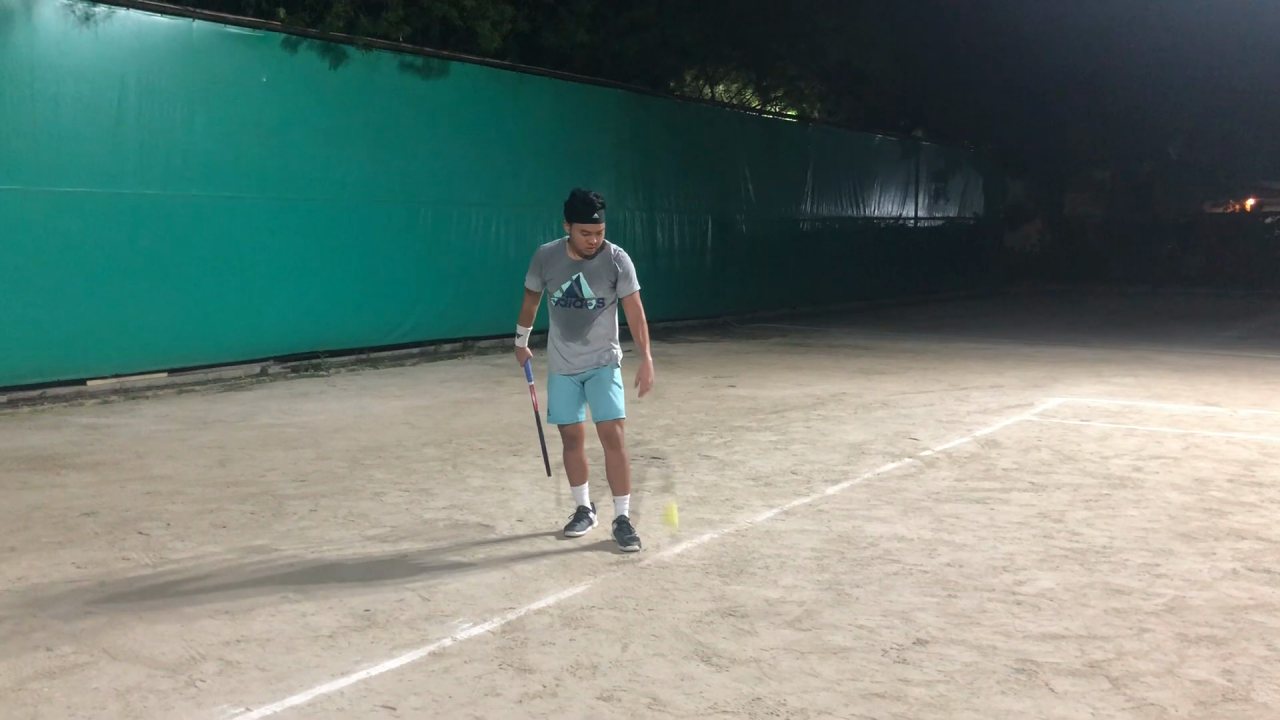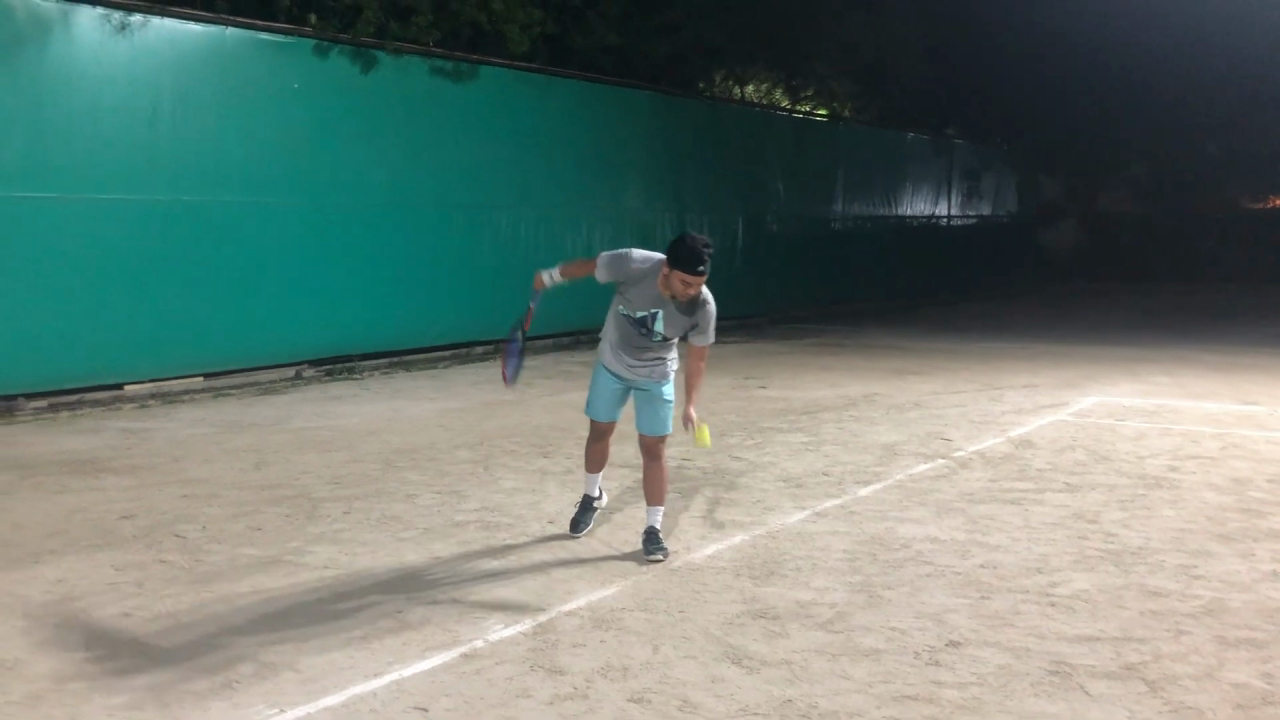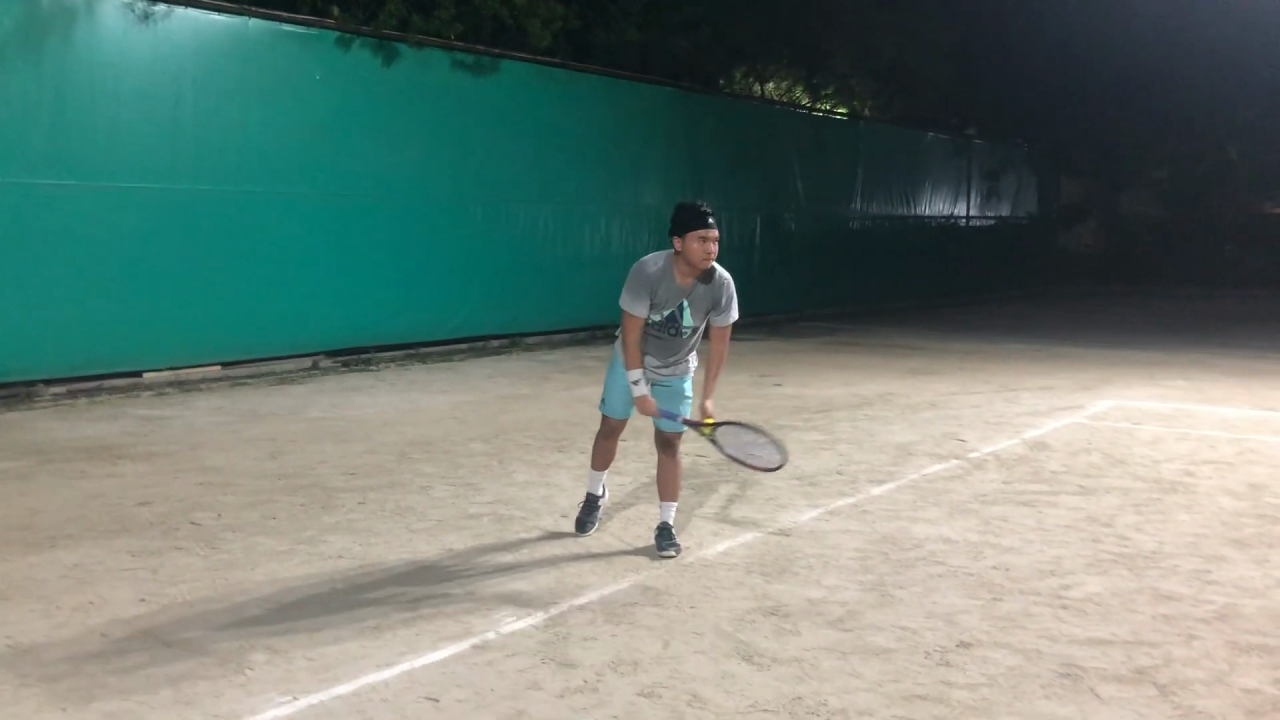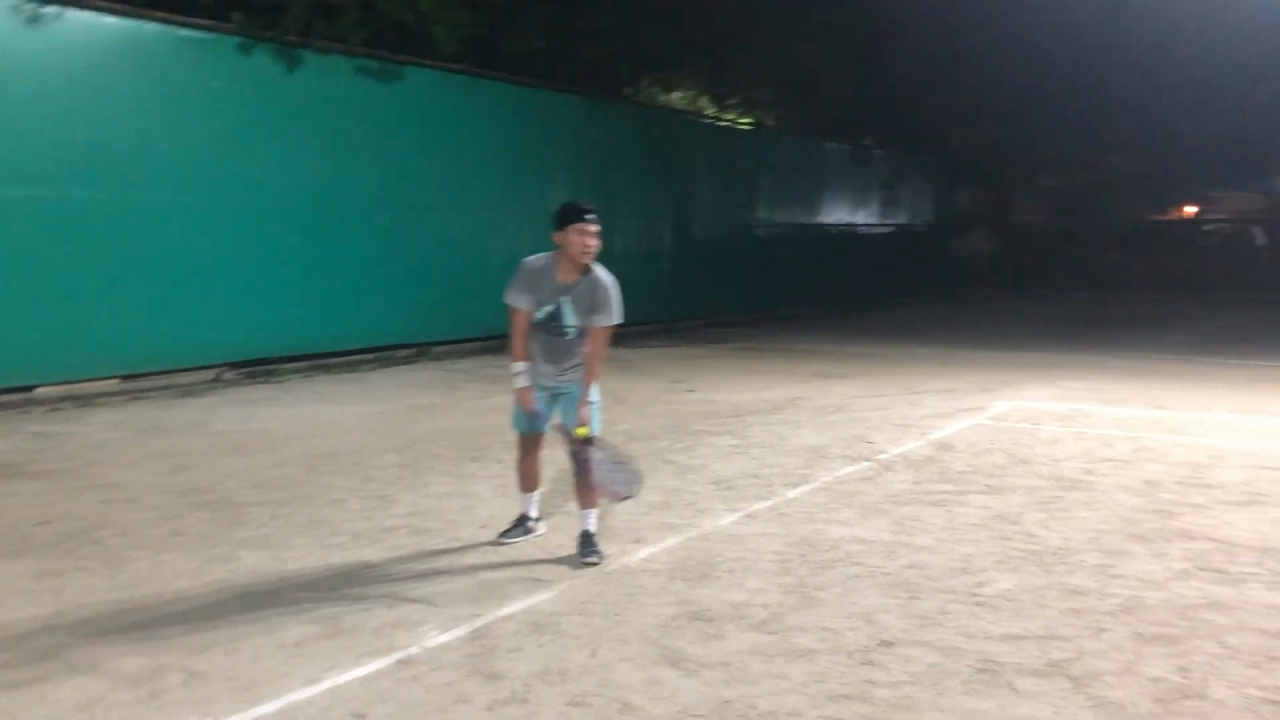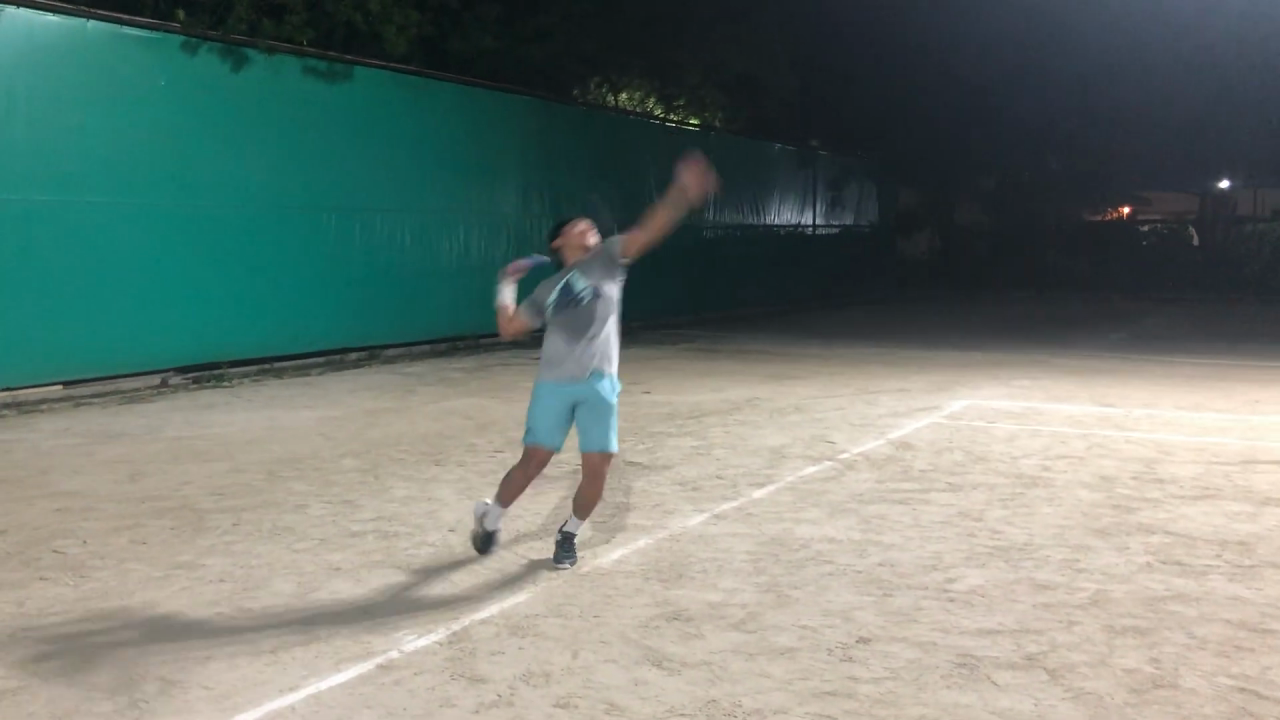
dt=1s
person 1, frame 1
left shoulder: (617, 260)
right shoulder: (545, 257)
left elbow: (634, 310)
right elbow: (531, 298)
left wrist: (646, 358)
right wrist: (521, 340)
left hip: (603, 364)
right hip: (562, 367)
left knee: (612, 436)
right knee: (571, 437)
left ankle: (622, 518)
right ankle: (584, 509)
person 1, frame 2
left shoulder: (703, 306)
right shoulder: (633, 265)
left elbow: (698, 357)
right elbow: (588, 266)
left wrist: (690, 404)
right wrist: (550, 276)
left hip: (657, 374)
right hip: (612, 363)
left knee: (653, 448)
right knee: (599, 432)
left ankle: (653, 529)
right ankle: (592, 497)
person 1, frame 3
left shoulder: (721, 285)
right shoulder: (646, 271)
left elbow: (719, 342)
right elbow: (631, 335)
left wrist: (707, 395)
right wrist: (639, 389)
left hip: (677, 371)
right hip: (631, 361)
left knee: (669, 445)
right knee: (610, 428)
left ankle: (666, 525)
right ankle: (595, 494)
person 1, frame 4
left shoulder: (602, 285)
right shoulder: (531, 270)
left elbow: (596, 347)
right elbow: (519, 331)
left wrist: (585, 402)
right wrist: (521, 382)
left hip: (578, 379)
right hip: (536, 376)
left knee: (581, 451)
right knee: (528, 444)
left ankle: (588, 532)
right ankle: (530, 517)
person 1, frame 5
left shoulder: (607, 260)
right shoulder: (547, 288)
left elbow: (646, 232)
right elbow: (509, 328)
left wrist: (683, 192)
right wrist: (507, 286)
left hip: (597, 384)
right hip: (554, 382)
left knee: (596, 472)
right knee: (533, 461)
left ankle: (568, 534)
right ankle: (491, 515)
